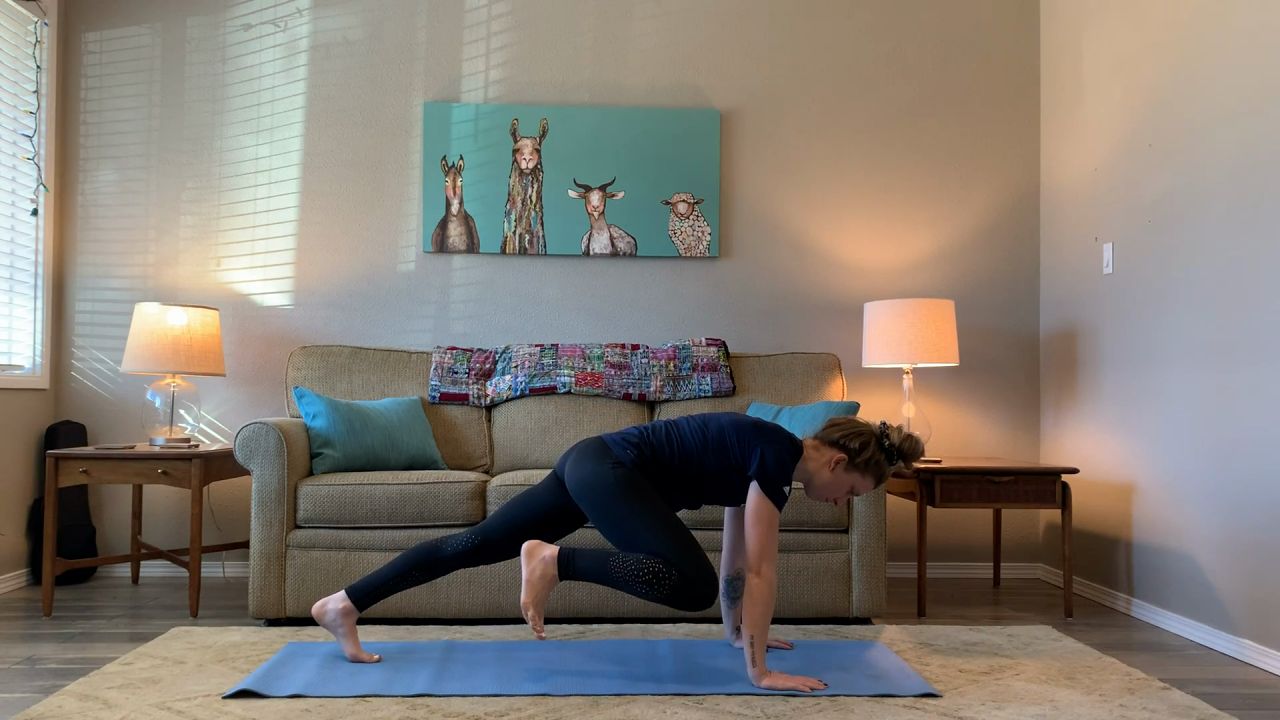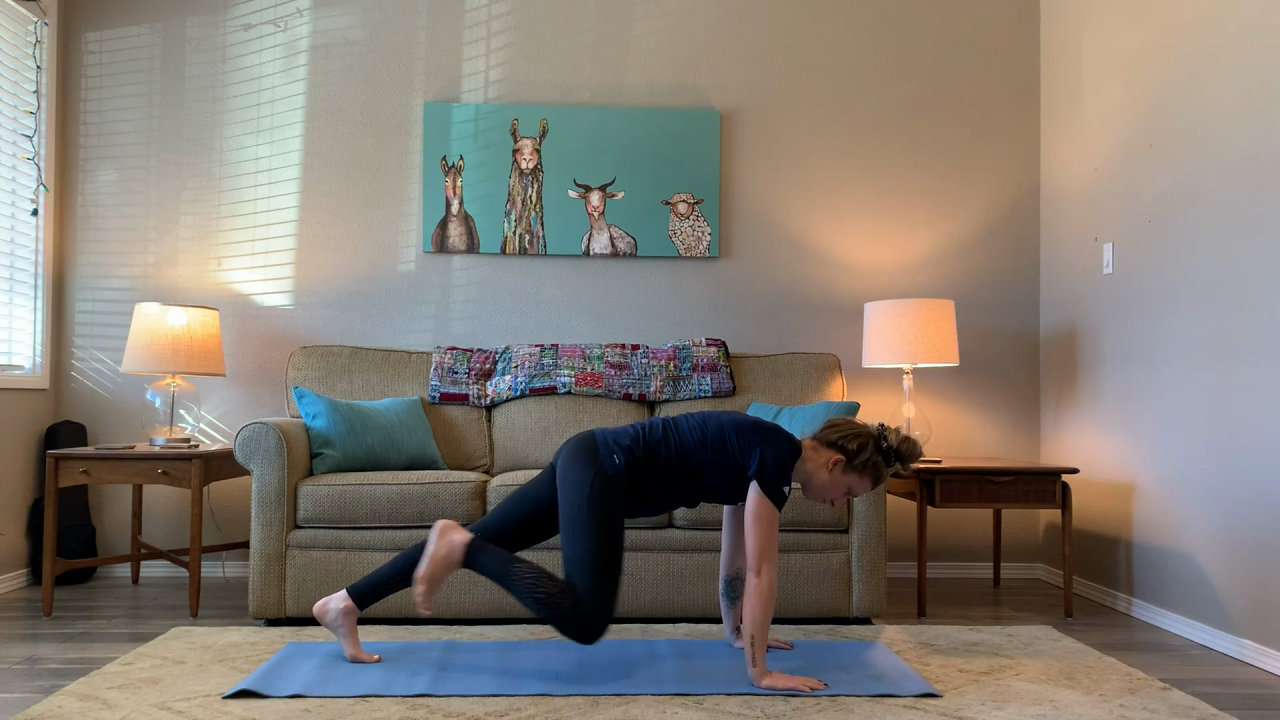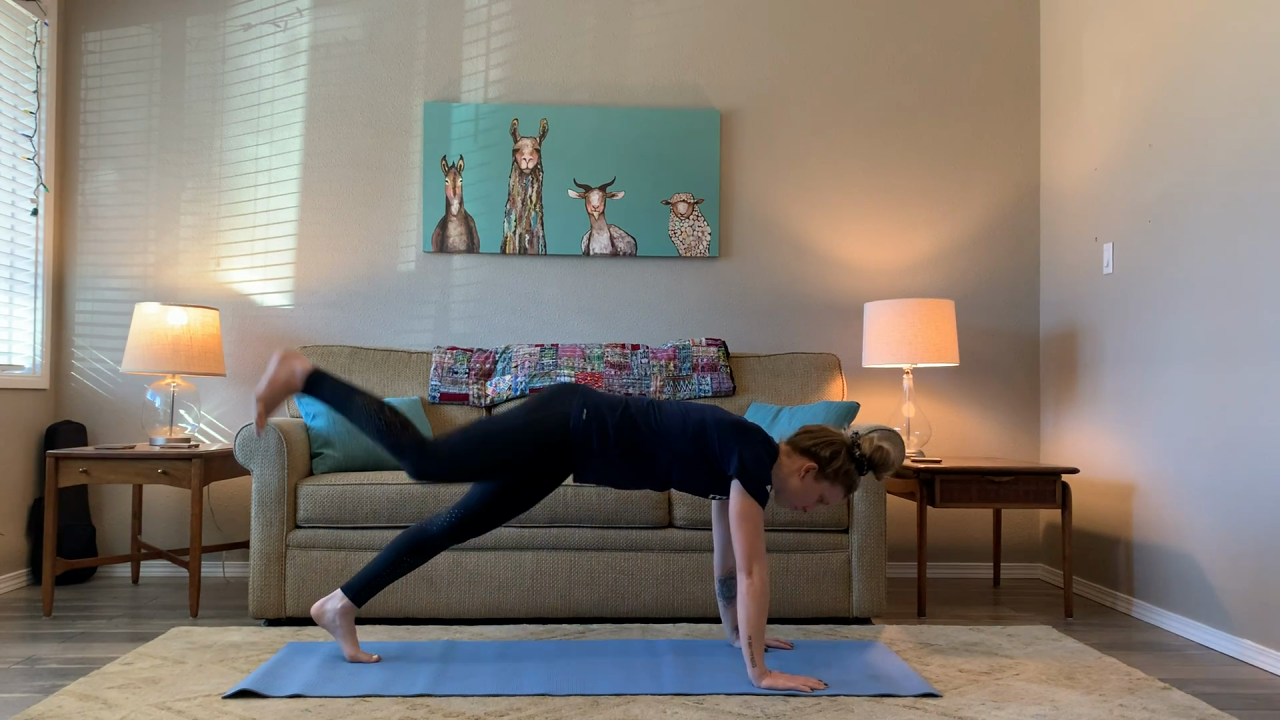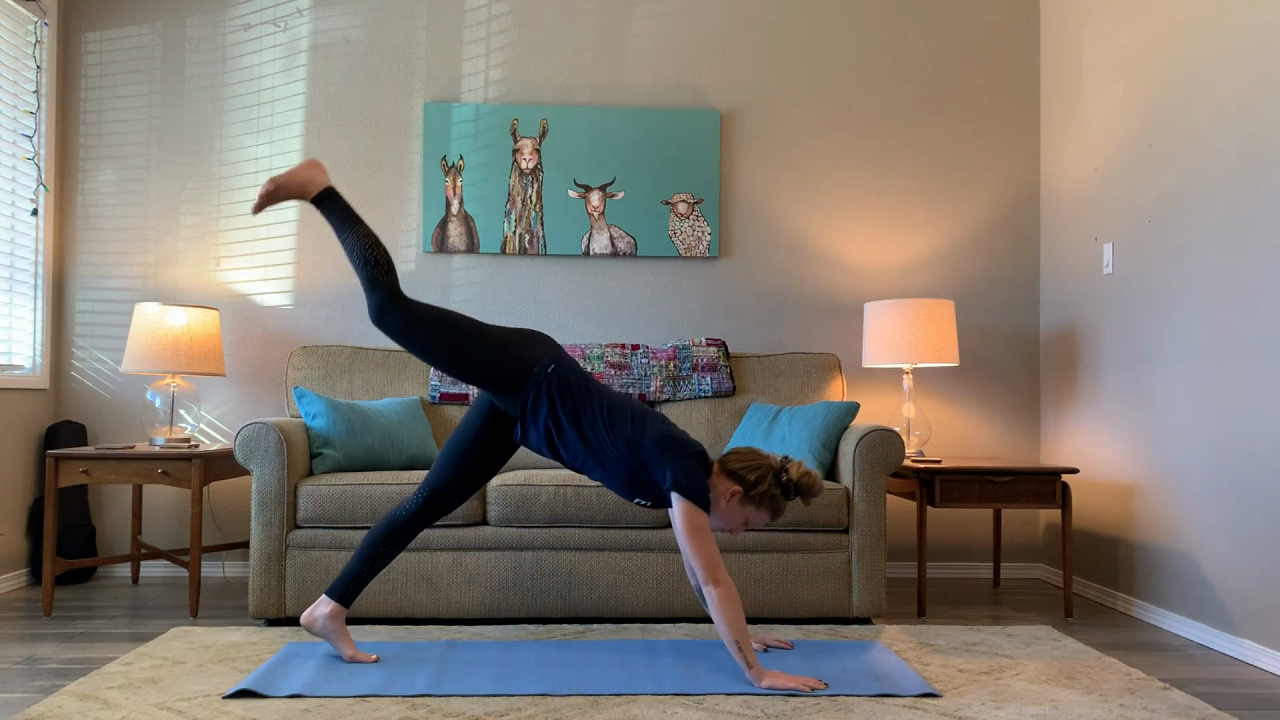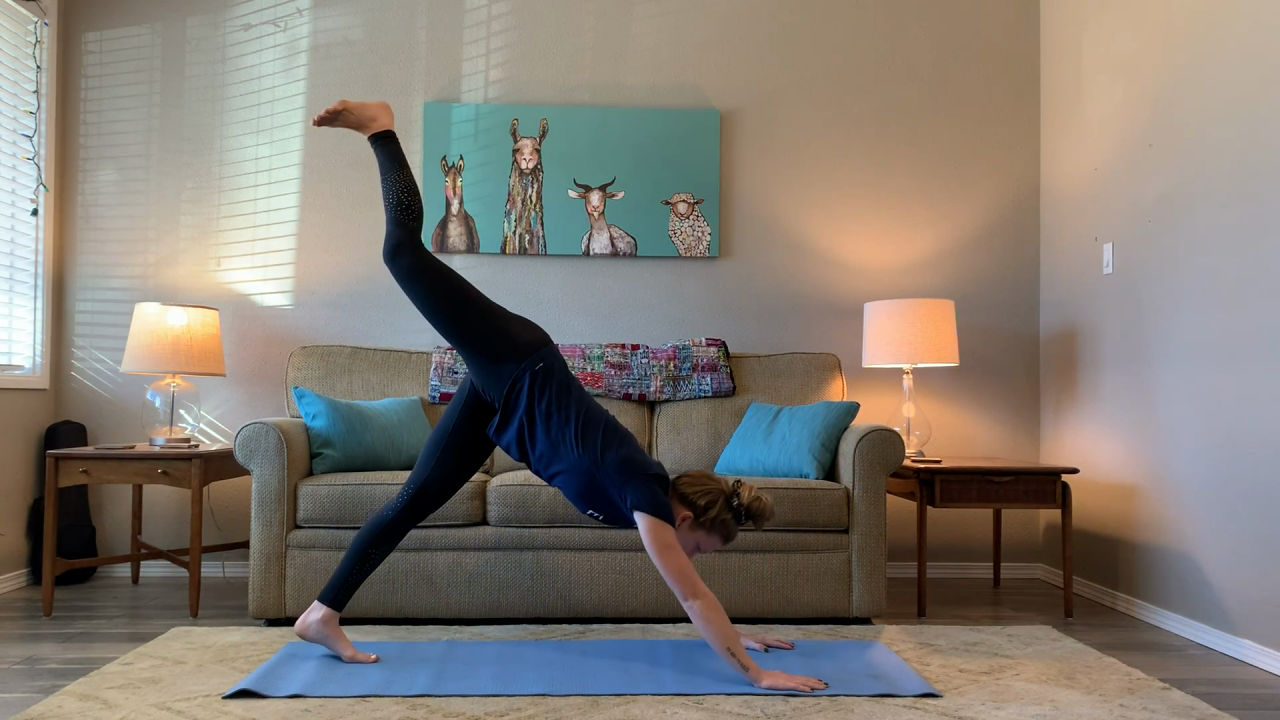
dt=0.5s
person 1, frame 1
left shoulder: (761, 457)
right shoulder: (779, 455)
left elbow: (737, 557)
right elbow: (759, 569)
left wrist: (739, 631)
right wrist: (759, 669)
left hip: (591, 466)
right hip: (606, 468)
left knee: (472, 544)
right knee: (693, 584)
left ankle: (342, 604)
right ankle: (554, 560)
person 1, frame 2
left shoulder: (759, 458)
right shoulder: (777, 456)
left elbow: (735, 558)
right elbow: (760, 570)
left wrist: (737, 631)
right wrist: (760, 669)
left hip: (587, 463)
right hip: (601, 468)
left knee: (479, 536)
right knee: (583, 620)
left ankle: (344, 603)
right ankle: (462, 548)
person 1, frame 3
left shoulder: (736, 459)
right shoulder: (754, 458)
left elbow: (728, 564)
right elbow: (750, 568)
left wrist: (738, 632)
right wrist: (758, 669)
left hip: (571, 428)
right hip: (569, 428)
left knee: (456, 524)
right knee: (424, 457)
left ankle: (342, 604)
right ankle: (301, 374)
person 1, frame 4
left shoulder: (692, 480)
right shoulder: (687, 472)
left elbow: (706, 576)
right elbow: (713, 578)
left wrist: (742, 638)
right wrist: (757, 674)
left hip: (524, 399)
right hip: (528, 378)
left knee: (428, 503)
right knee: (389, 308)
left ankle: (327, 609)
right ankle: (319, 187)
person 1, frame 5
left shoulder: (650, 495)
right shoulder: (643, 493)
left elbow: (691, 592)
right elbow: (692, 595)
left wrist: (739, 638)
right wrist: (755, 675)
left hip: (504, 387)
right hip: (510, 367)
left knee: (414, 503)
right knee: (404, 250)
left ankle: (321, 616)
right ankle: (380, 128)
